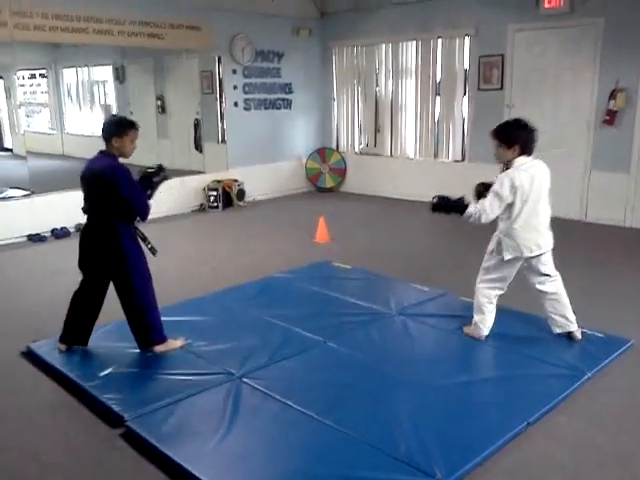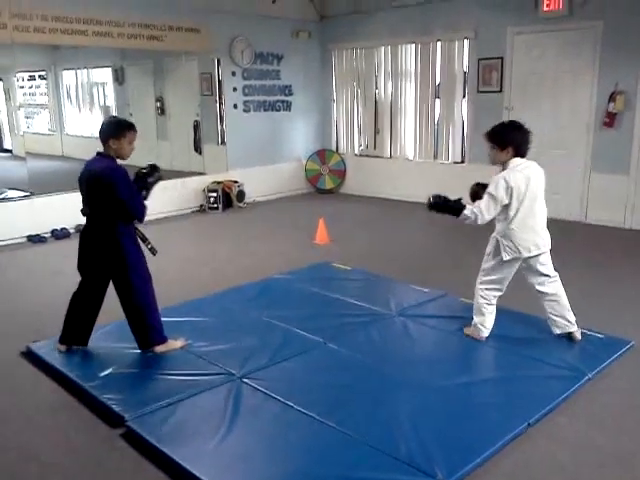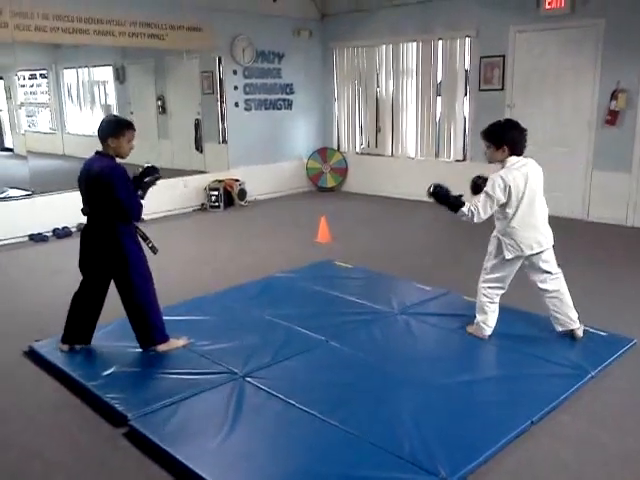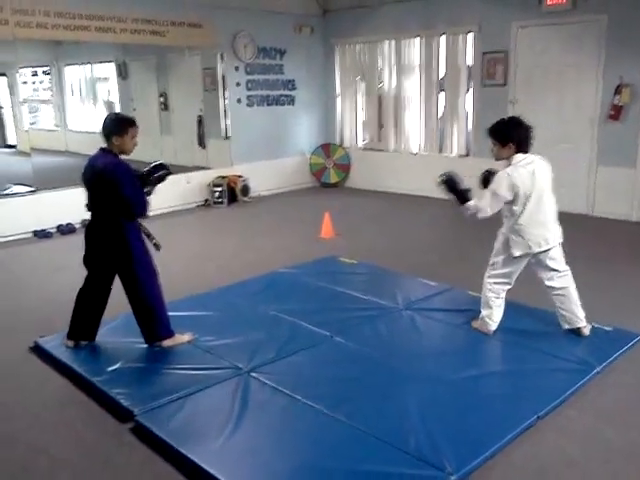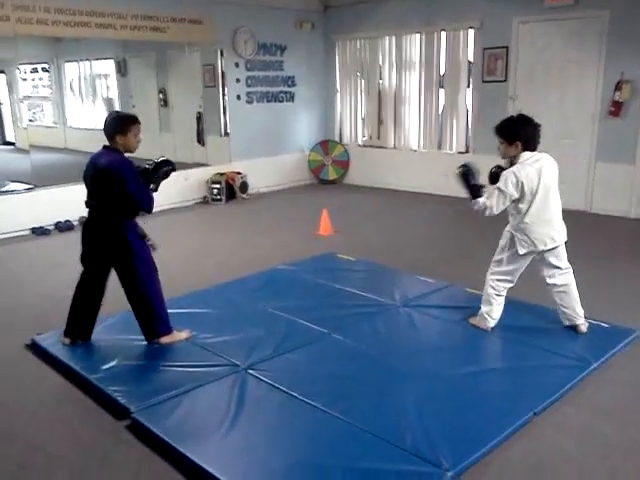
dt=0.1s
person 1, frame 1
left shoulder: (92, 165)
right shoulder: (117, 170)
right elbow: (140, 209)
left wrist: (139, 186)
right wrist: (147, 188)
left hip: (94, 235)
right hip: (116, 239)
left knee: (91, 287)
right knee: (138, 287)
left ankle: (69, 339)
right ankle: (155, 340)
person 1, frame 2
left shoulder: (90, 167)
right shoulder: (114, 172)
right elbow: (136, 211)
left wrist: (136, 186)
right wrist: (143, 188)
left hip: (93, 236)
right hip: (116, 239)
left knee: (89, 288)
right knee: (137, 287)
left ankle: (68, 340)
right ankle: (156, 341)
person 1, frame 3
left shoulder: (89, 166)
right shoulder: (114, 171)
right elbow: (132, 211)
left wrist: (134, 185)
right wrist: (141, 189)
left hip: (94, 235)
right hip: (116, 238)
left knee: (91, 287)
right knee: (138, 286)
left ankle: (71, 339)
right ankle: (157, 339)
person 1, frame 4
left shoulder: (93, 163)
right shoulder: (118, 168)
right elbow: (138, 208)
left wrist: (137, 183)
right wrist: (146, 186)
left hip: (98, 231)
right hip: (120, 234)
left knee: (95, 283)
right knee: (143, 282)
left ankle: (76, 335)
right ankle: (162, 335)
person 1, frame 5
left shoulder: (95, 160)
right shoulder: (122, 165)
right elbow: (144, 203)
left wrist: (141, 179)
right wrist: (151, 183)
left hip: (95, 228)
right hip: (118, 231)
left knee: (91, 280)
right knee: (143, 278)
left ankle: (74, 333)
right ankle: (162, 331)
person 2, frame 1
left shoulder: (508, 178)
right shoulder: (542, 169)
left elbow: (484, 213)
left wrist: (454, 206)
right wrist: (493, 192)
left hip: (512, 243)
right hip: (539, 240)
left knee: (488, 283)
right knee: (550, 283)
left ankle: (479, 328)
right ankle: (570, 327)
person 2, frame 2
left shoulder: (504, 180)
right shoulder: (536, 170)
left elbow: (480, 214)
left wrist: (451, 207)
right wrist: (487, 194)
left hip: (510, 244)
right hip: (537, 240)
left knee: (487, 285)
right knee: (549, 284)
left ankle: (480, 329)
right ankle: (570, 328)
person 2, frame 3
left shoulder: (500, 178)
right shoulder: (534, 167)
left elbow: (477, 213)
left wrist: (450, 200)
right wrist: (487, 188)
left hip: (511, 242)
right hip: (538, 238)
left knee: (490, 284)
right knee: (552, 281)
left ankle: (482, 327)
right ankle: (572, 326)
person 2, frame 4
left shoulder: (507, 176)
right shoulder: (542, 164)
left elbow: (482, 209)
left wrist: (459, 193)
left hip: (518, 239)
right hip: (547, 235)
left knee: (496, 279)
right knee: (559, 278)
left ankle: (487, 322)
right ankle: (579, 323)
person 2, frame 5
left shoulder: (513, 174)
right shoulder: (549, 162)
left elbow: (490, 207)
left wrist: (473, 187)
left hip: (524, 236)
right hip: (552, 233)
left knee: (498, 276)
right knee: (561, 276)
left ankle: (486, 318)
right ankle: (577, 321)
